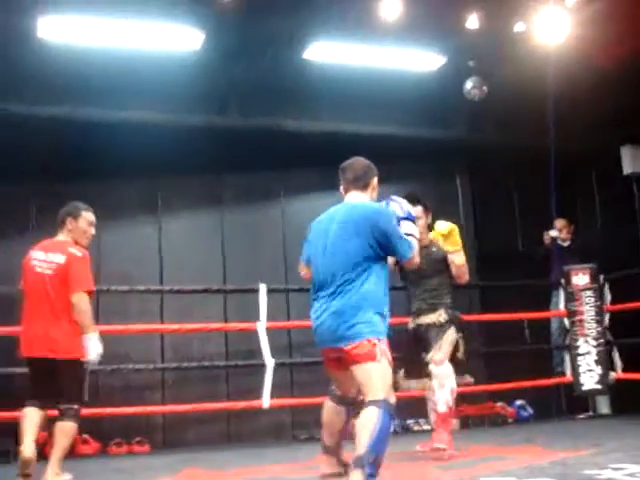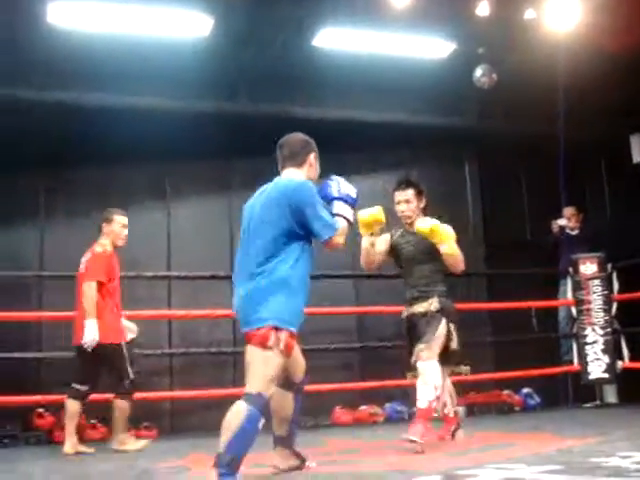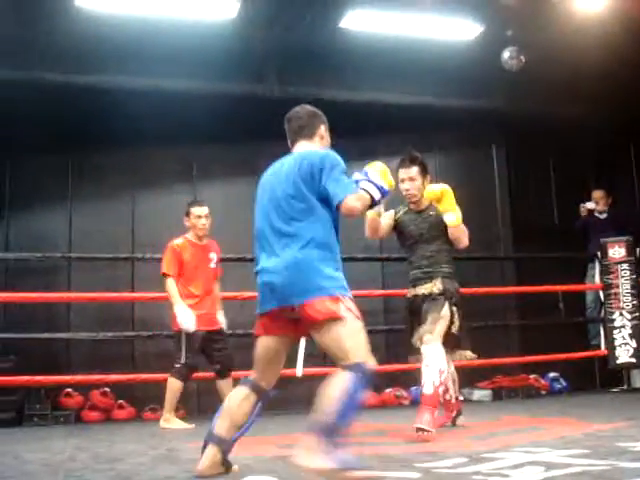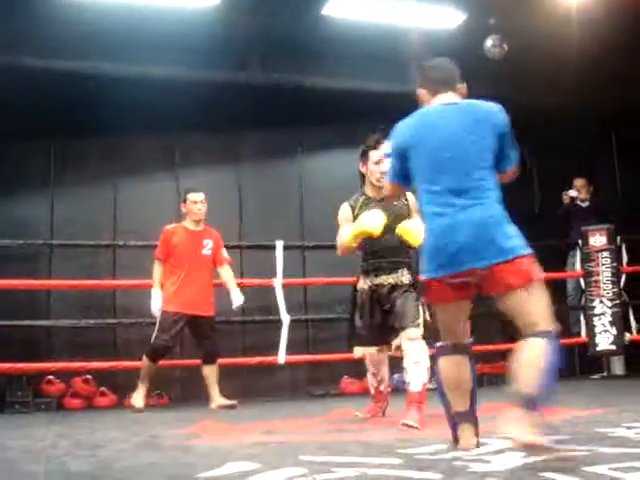
dt=0.7s
person 1, frame 1
left shoulder: (320, 222)
right shoulder: (377, 214)
left elbow: (306, 272)
right elbow: (411, 260)
right wrist: (406, 222)
left hip: (325, 322)
right hip: (359, 322)
left knee: (345, 393)
right knee: (381, 400)
person 1, frame 2
left shoulder: (260, 196)
right shoulder: (300, 190)
right elbow: (335, 239)
right wrist: (344, 202)
left hip: (258, 302)
right hip: (271, 307)
left knee: (294, 374)
right knee: (259, 392)
left ankle: (285, 451)
person 1, frame 3
left shoulder: (270, 175)
right shoulder: (323, 159)
right elbow: (351, 206)
right wrist: (373, 187)
left hip: (272, 284)
right hip: (314, 280)
left knee: (259, 381)
right knee: (359, 364)
right ankle: (318, 446)
person 1, frame 4
left shoulder: (405, 130)
right shoulder: (491, 113)
left elbow: (392, 190)
right elbow: (508, 172)
left wrist: (391, 163)
left hip: (442, 250)
right hip: (493, 240)
left knee: (454, 344)
right knee: (540, 331)
left ankle: (465, 431)
right ankle: (522, 416)
person 2, frame 1
left shoulder: (442, 246)
left elbow: (462, 278)
left wrist: (454, 248)
left hip: (443, 318)
right hip: (417, 323)
left knee: (439, 363)
right knee: (426, 379)
left ankle: (445, 428)
right ankle: (440, 432)
person 2, frame 2
left shoulder: (442, 229)
right shoulder: (391, 237)
left elbow: (458, 266)
right elbow: (368, 265)
left wrist: (441, 238)
right wrist: (368, 234)
left hip: (437, 307)
right hip: (412, 311)
left knee: (427, 358)
right knee: (434, 367)
left ankle: (421, 424)
right ankle: (452, 422)
person 2, frame 3
left shoulder: (445, 208)
right shoulder: (396, 216)
left elbow: (462, 242)
right elbow: (373, 232)
left wrist: (448, 208)
left hip: (441, 288)
right hip: (415, 292)
left knee: (431, 342)
right knee: (440, 353)
left ankle: (428, 409)
right ankle: (452, 408)
person 2, frame 4
left shoulder: (406, 200)
right shoulder: (351, 207)
left elbow: (424, 234)
right elbow: (342, 248)
left wrist: (418, 236)
right wrist: (360, 229)
left hip: (402, 280)
right hip: (370, 284)
left knee: (412, 336)
right knee: (374, 349)
left ankle: (415, 406)
right ankle: (379, 403)
person 3, frame 1
left shoulder: (34, 252)
right shoulder: (77, 255)
left elbow: (27, 295)
right elbow: (79, 300)
right wrist: (91, 336)
left hip: (33, 341)
right hip: (67, 344)
left knee: (35, 400)
right knee: (69, 407)
left ankle: (27, 446)
person 3, frame 2
left shoulder: (94, 253)
right shoulder: (103, 252)
right elbow: (90, 287)
left wrist: (120, 320)
right wrist: (91, 322)
left hip: (87, 334)
right hip: (104, 333)
left knee: (80, 386)
right knee: (125, 382)
left ankle: (70, 441)
right ankle: (121, 437)
person 3, frame 3
left shoulder: (213, 247)
right shoulder: (177, 246)
right elbow: (170, 280)
left wrist: (219, 311)
right wrist: (181, 308)
left hip: (211, 320)
right hip: (189, 320)
left knee: (224, 363)
right knee: (184, 366)
right ankle: (168, 417)
person 3, frame 4
left shoulder: (213, 236)
right shoulder: (170, 232)
left elbow: (223, 267)
right elbow: (159, 264)
left wrist: (234, 290)
right wrist: (156, 292)
left hip: (204, 307)
right hip: (173, 304)
left knee: (211, 351)
right knee: (158, 346)
left ankle: (216, 398)
right ankle: (141, 389)
person 4, frame 1
left shoulder: (578, 246)
right shoulder: (552, 246)
right wrist: (547, 246)
right hip: (558, 292)
right knee: (557, 330)
right ankle: (560, 368)
person 4, frame 2
left shoulder: (587, 234)
right shoulder: (560, 235)
right wrist: (555, 235)
right hip: (566, 280)
right knee: (564, 319)
right ankle: (567, 357)
person 4, frame 3
left shoulder: (616, 218)
right shoulder: (589, 219)
left elbow: (625, 235)
right elbow: (579, 232)
right wrist: (583, 217)
right hip: (595, 264)
right knee: (592, 304)
right ankle: (595, 341)
person 4, frame 4
left shoulder: (597, 207)
right shoulder: (569, 208)
left elbow: (607, 222)
right elbow: (560, 220)
left wrist: (589, 200)
right wrist: (565, 205)
right hip: (575, 252)
right knee: (572, 291)
right ankle: (575, 331)
